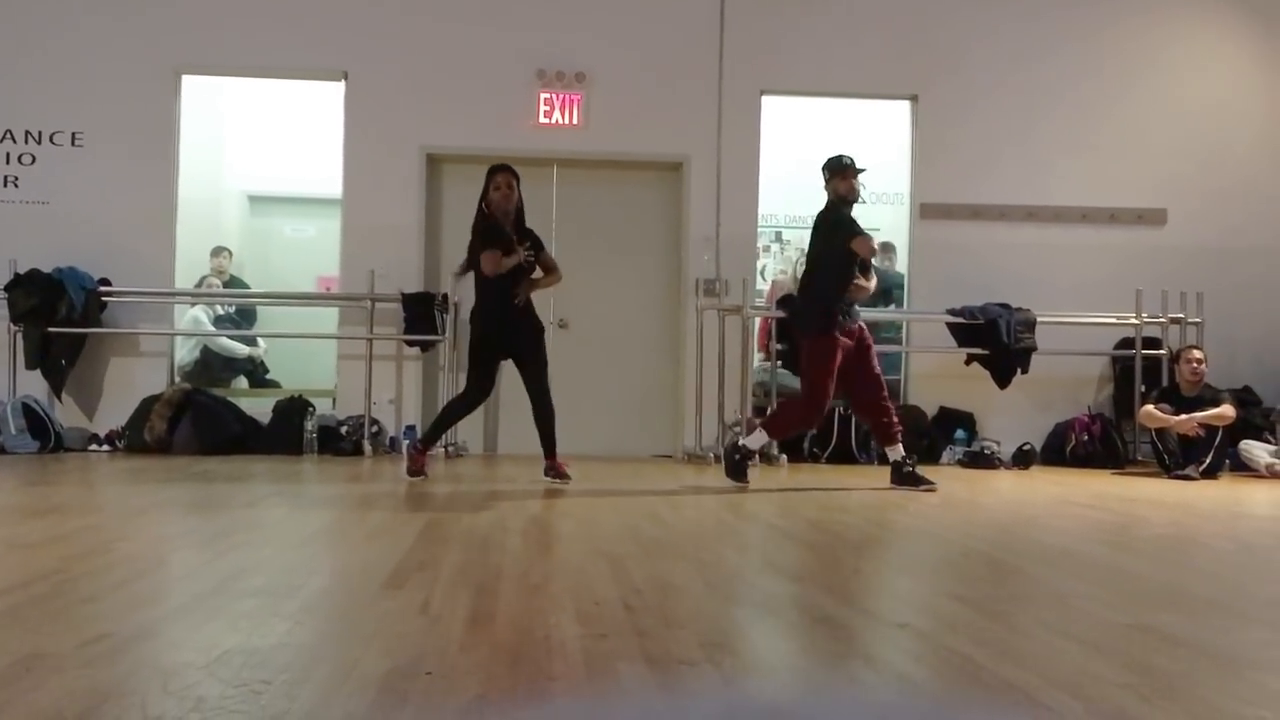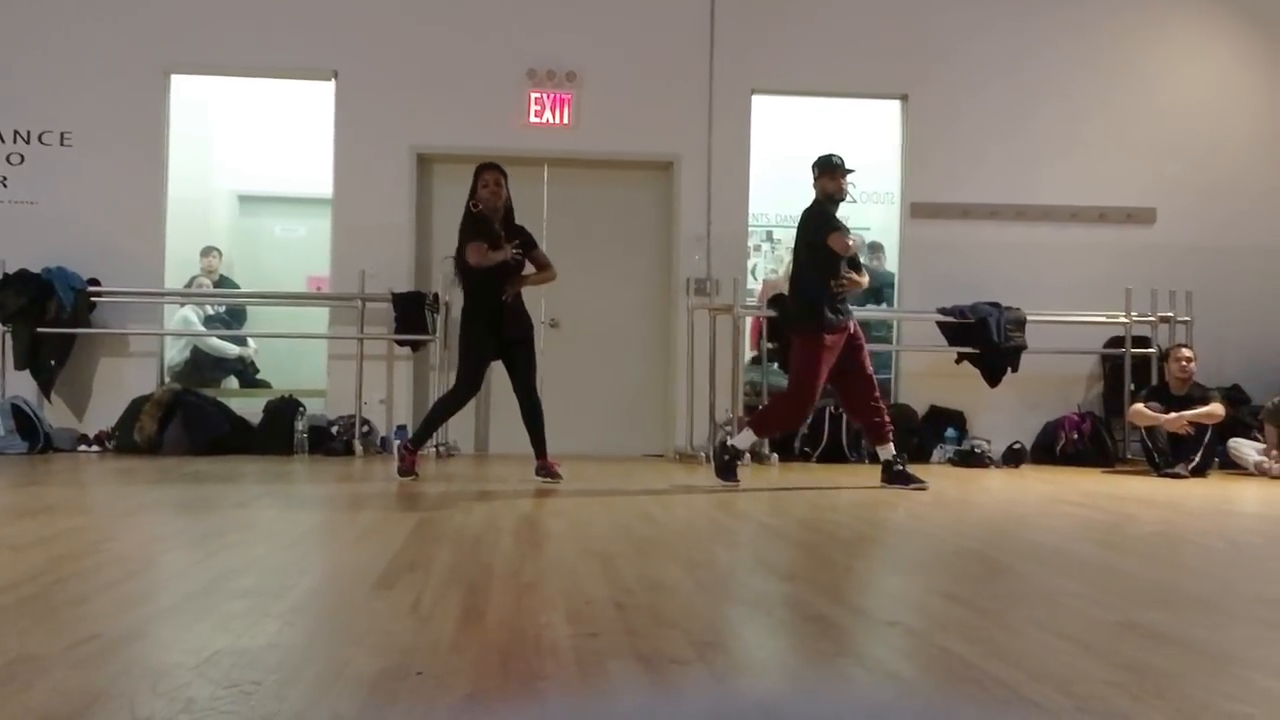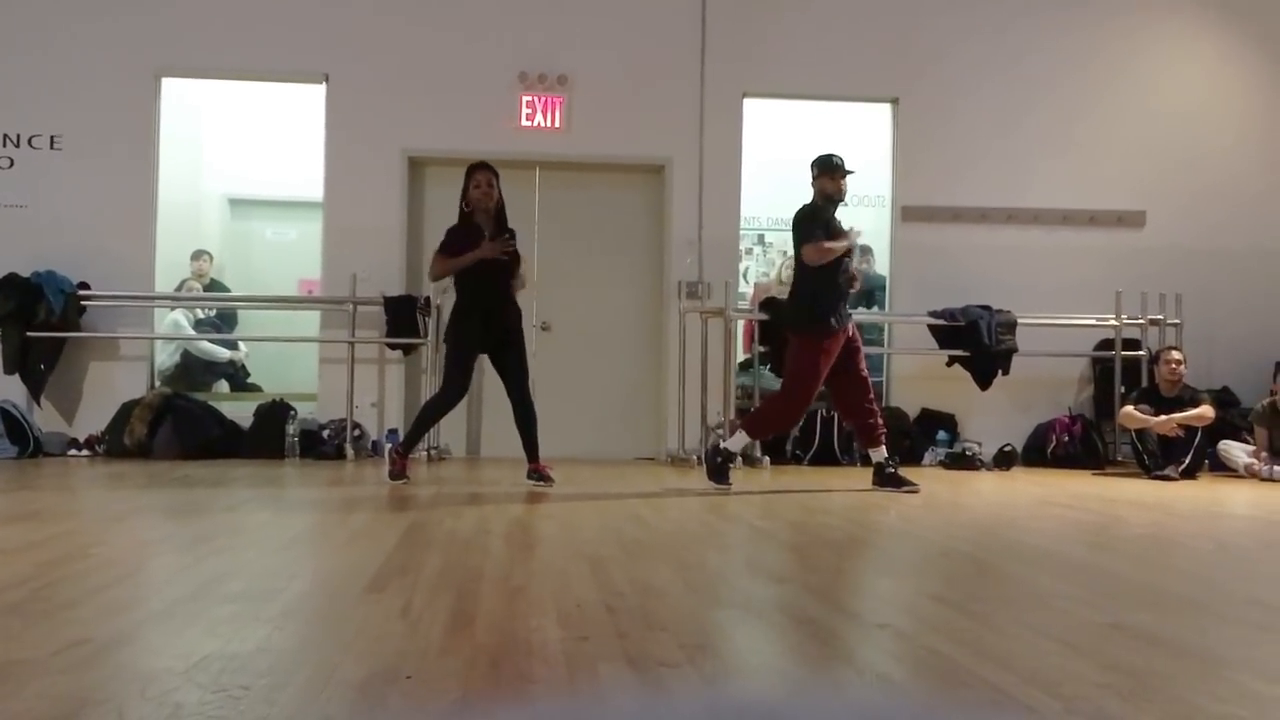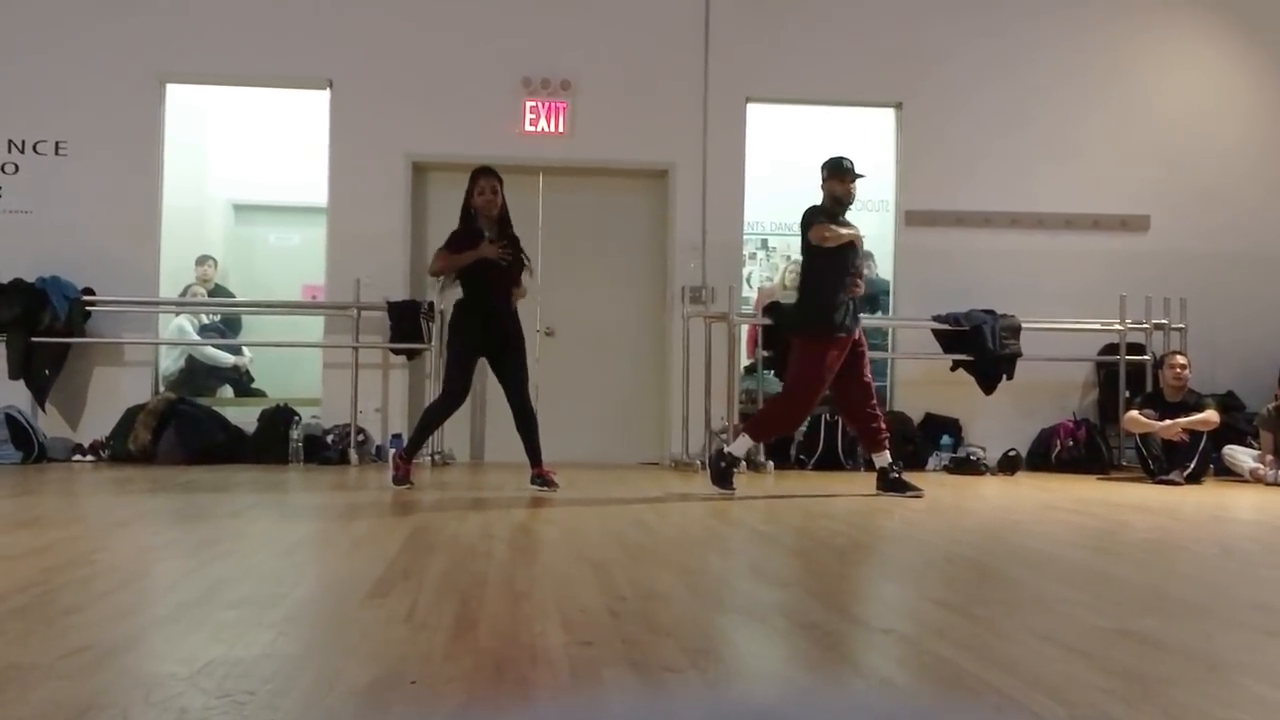
dt=0.3s
person 1, frame 1
left shoulder: (845, 221)
right shoulder: (833, 217)
left elbow: (867, 271)
right elbow: (867, 249)
left wrist: (867, 285)
right wrist: (865, 244)
left hip: (847, 323)
right hip: (822, 325)
left knee: (875, 394)
right knee: (813, 403)
left ankle: (901, 466)
right ankle: (742, 450)
person 1, frame 2
left shoulder: (834, 222)
right shoulder: (817, 215)
left elbow: (861, 273)
right elbow: (843, 246)
left wrist: (857, 280)
right wrist: (855, 243)
left hip: (841, 320)
right hip: (814, 323)
left knee: (865, 393)
right knee: (799, 398)
left ankle: (891, 465)
right ankle: (730, 450)
person 1, frame 3
left shoulder: (833, 221)
right shoulder: (809, 216)
right elbow: (813, 255)
left wrist: (852, 278)
right wrist: (847, 242)
left hip: (839, 322)
right hip: (813, 325)
left knee: (859, 395)
right knee: (793, 399)
left ankle: (883, 467)
right ankle: (722, 453)
person 1, frame 4
left shoulder: (846, 226)
right shoulder: (816, 215)
right elbow: (821, 236)
left wrist: (858, 285)
right wrist: (853, 233)
left hip: (847, 326)
right hip: (817, 327)
left knee: (862, 401)
right knee: (796, 400)
left ankle: (887, 472)
right ankle: (727, 457)
person 2, frame 1
left shoulder: (527, 236)
right shoulder: (486, 231)
left elbow: (555, 274)
right elbow: (490, 268)
left wrist: (534, 283)
right wrist: (516, 258)
left hip: (525, 324)
right hip: (489, 324)
left knee: (540, 392)
right knee: (476, 393)
left ankle: (552, 462)
right ankle: (419, 450)
person 2, frame 2
left shoulder: (518, 233)
right shoulder: (474, 226)
left elbow: (549, 272)
right elbow: (475, 259)
left wrist: (522, 280)
right wrist: (503, 255)
left hip: (514, 320)
right hip: (479, 319)
left knee: (527, 390)
right knee: (465, 388)
left ankle: (543, 461)
right ankle: (409, 449)
person 2, frame 3
left shoulder: (507, 234)
right shoulder: (460, 233)
right elbow: (436, 271)
left wrist: (516, 283)
right wrist: (478, 253)
left hip: (506, 323)
right hip: (468, 321)
left knee: (520, 392)
right knee: (453, 390)
left ankle: (535, 465)
right ankle: (400, 453)
person 2, frame 4
left shoulder: (510, 239)
right shoulder: (465, 234)
right elbow: (435, 267)
left wrist: (518, 291)
right wrist: (478, 254)
left hip: (505, 327)
right hip: (468, 325)
left knee: (520, 398)
right knee: (453, 395)
left ankle: (538, 469)
right ankle: (404, 458)
